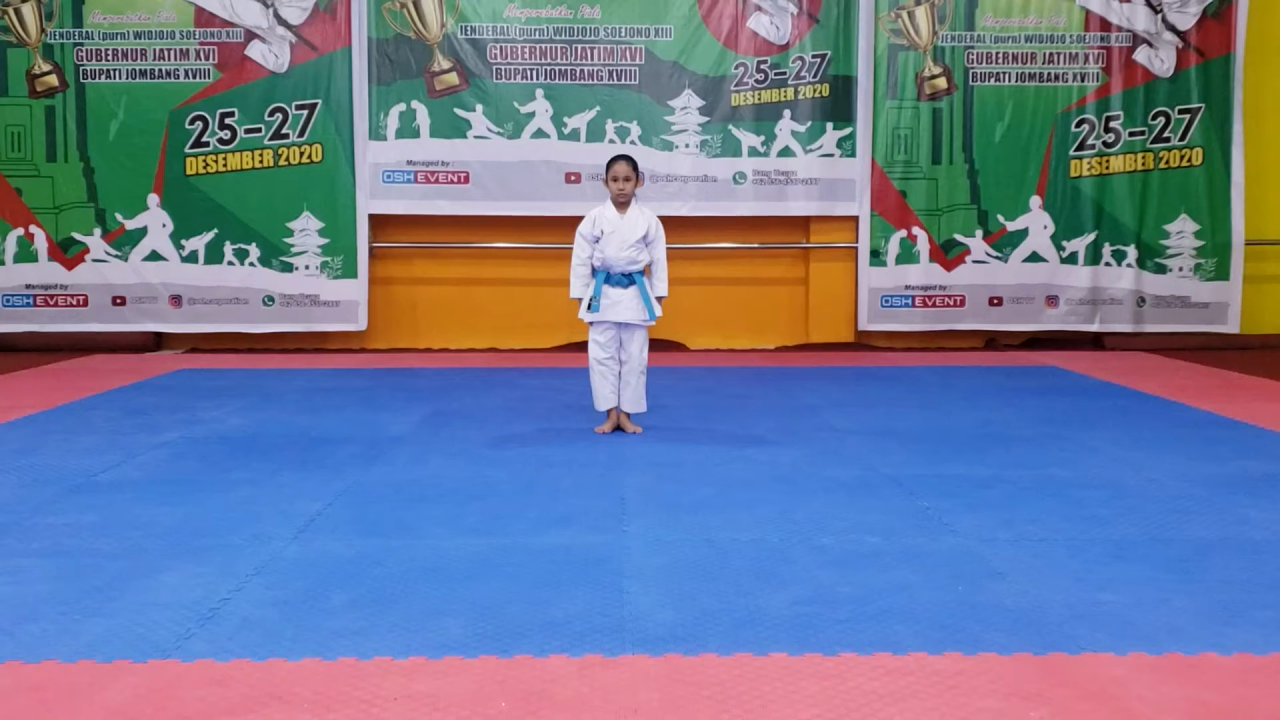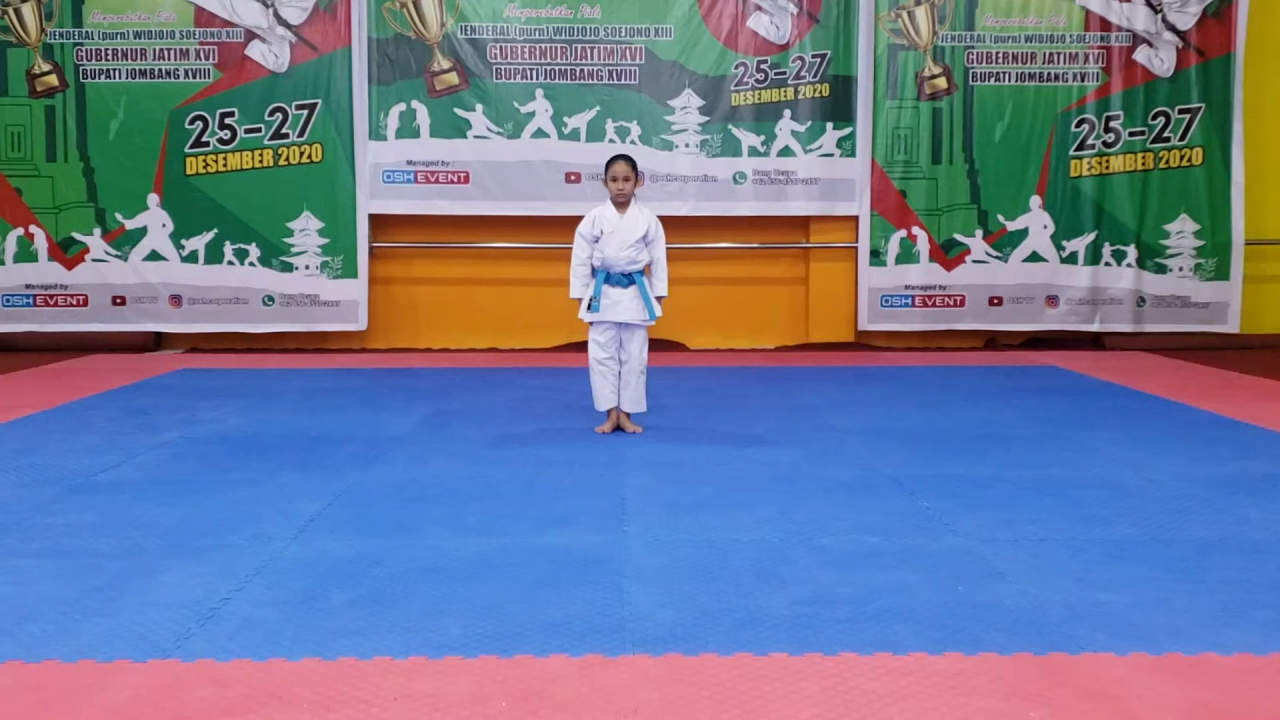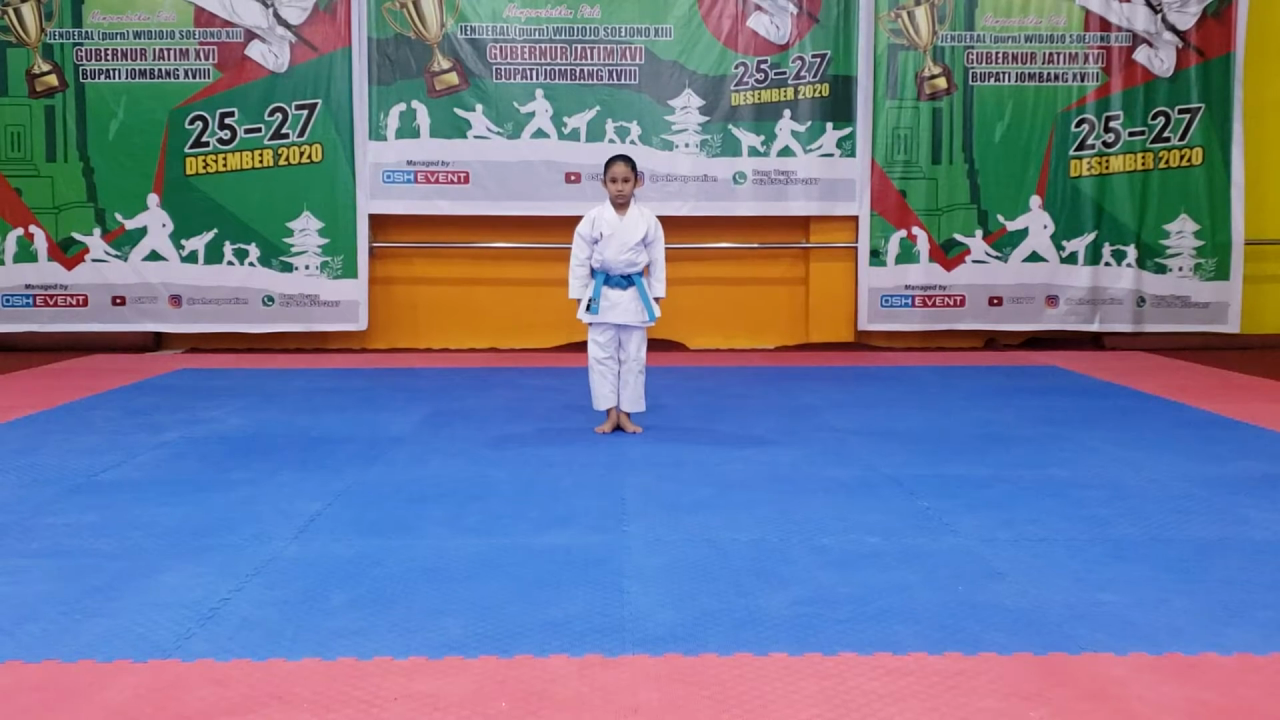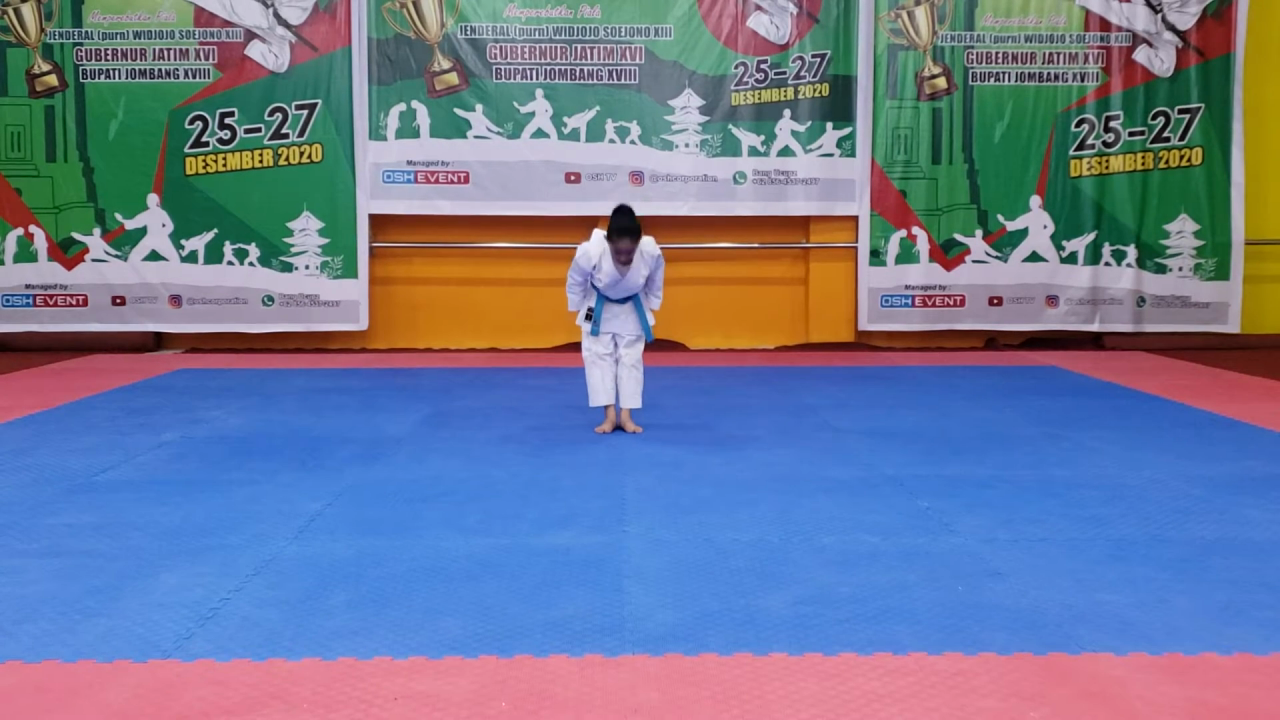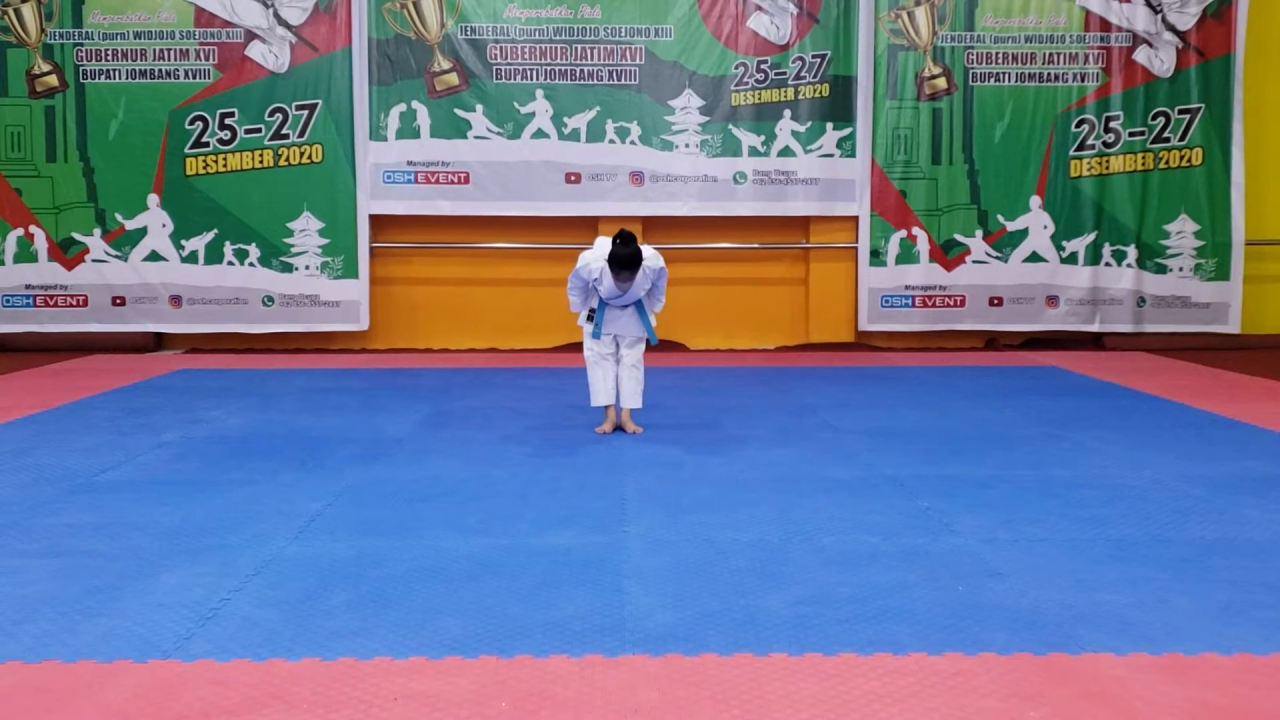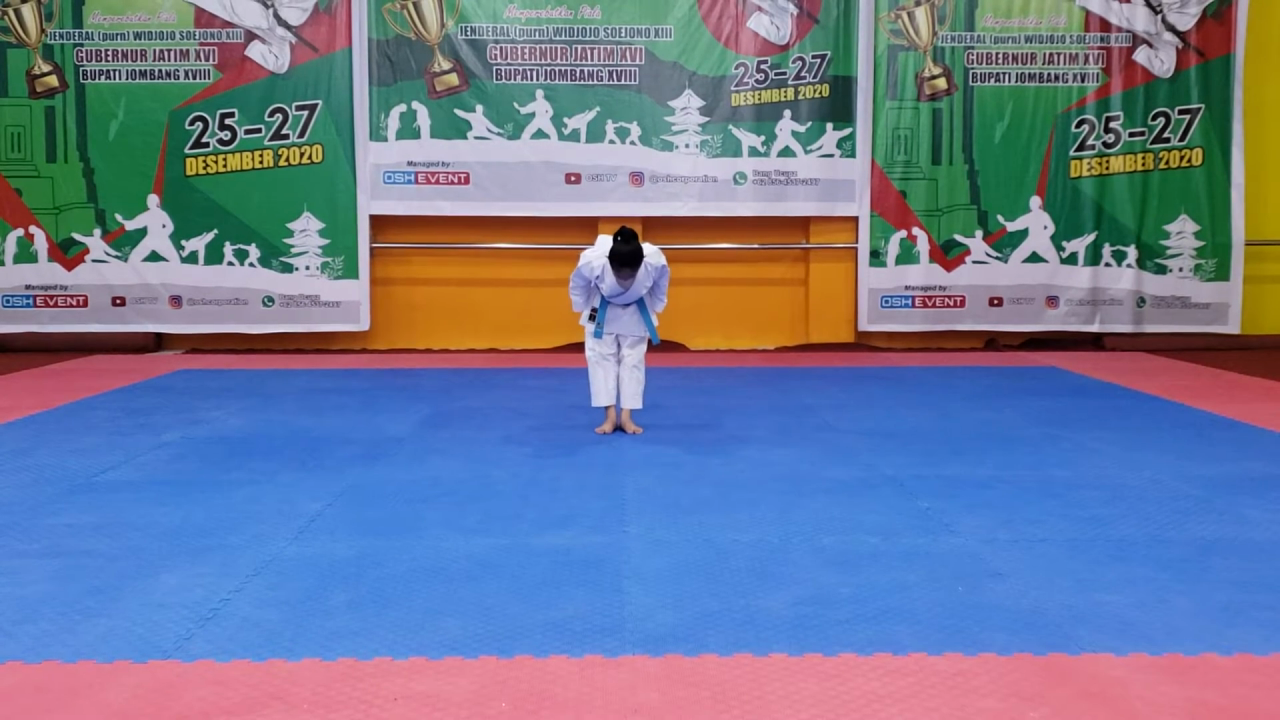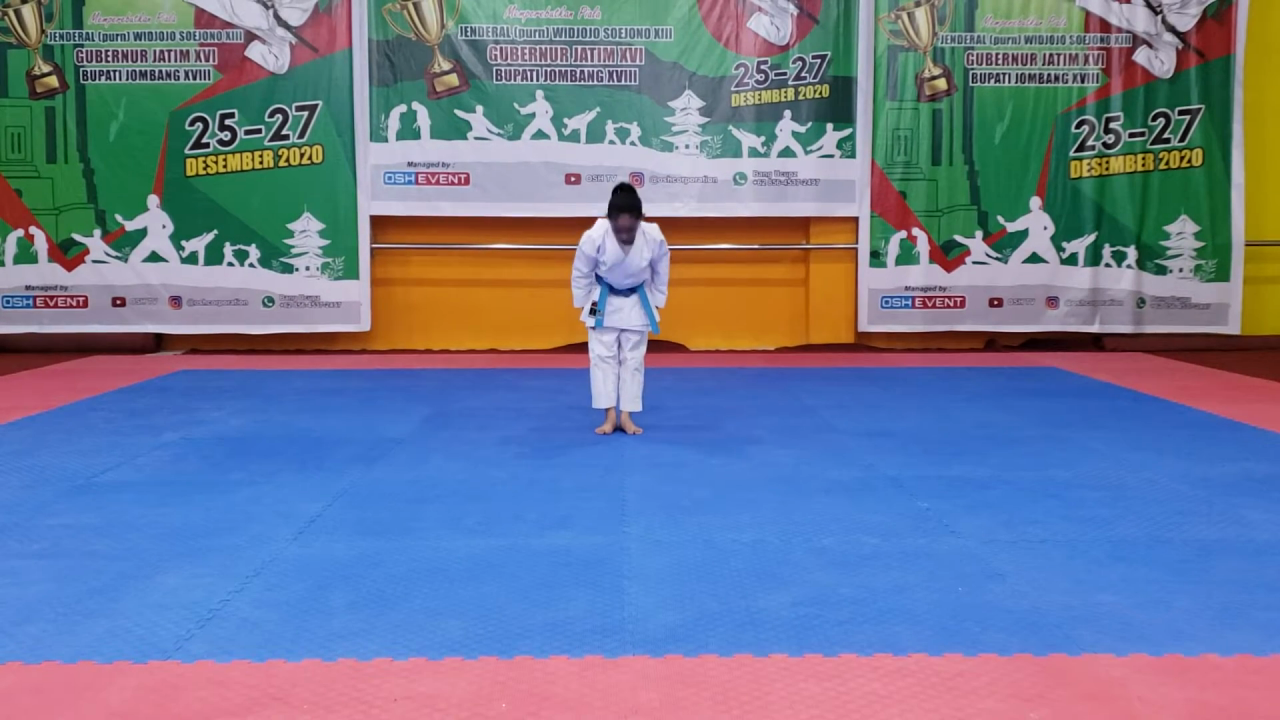
dt=0.4s
person 1, frame 1
left shoulder: (649, 220)
right shoulder: (593, 219)
left elbow: (658, 261)
right elbow: (581, 261)
left wrist: (657, 299)
right wrist: (583, 300)
left hip: (636, 295)
right hip: (602, 294)
left knee: (635, 357)
right knee: (602, 355)
left ankle: (626, 414)
right ankle: (610, 414)
person 1, frame 2
left shoulder: (648, 220)
right shoulder: (593, 219)
left elbow: (658, 261)
right elbow: (581, 261)
left wrist: (657, 299)
right wrist: (582, 300)
left hip: (635, 295)
right hip: (603, 295)
left knee: (634, 357)
right knee: (602, 356)
left ankle: (626, 414)
right ankle: (611, 414)
person 1, frame 3
left shoulder: (648, 220)
right shoulder: (592, 219)
left elbow: (657, 261)
right elbow: (579, 262)
left wrist: (655, 300)
right wrist: (582, 301)
left hip: (635, 295)
right hip: (601, 295)
left knee: (633, 357)
right knee: (601, 356)
left ankle: (626, 414)
right ankle: (610, 414)
person 1, frame 4
left shoulder: (651, 252)
right shoulder: (589, 252)
left elbow: (655, 285)
right elbow: (575, 283)
left wrist: (648, 310)
right wrist: (582, 312)
left hip: (633, 309)
right hip: (599, 309)
left knee: (630, 358)
right knee: (598, 356)
left ankle: (626, 415)
right ankle: (609, 415)
person 1, frame 5
left shoulder: (654, 264)
right shoulder: (590, 264)
left elbow: (658, 289)
right elbow: (575, 286)
left wrist: (650, 312)
right wrist: (585, 311)
left hip: (634, 312)
right hip: (600, 312)
left knee: (632, 358)
right knee: (600, 357)
left ankle: (626, 416)
right ankle: (610, 415)
person 1, frame 6
left shoulder: (655, 262)
right shoulder: (592, 262)
left elbow: (660, 286)
right elbow: (578, 285)
left wrist: (652, 311)
right wrist: (587, 310)
left hip: (636, 312)
right hip: (602, 311)
left knee: (633, 359)
right knee: (601, 358)
left ankle: (626, 416)
right ankle: (610, 416)
person 1, frame 7
left shoulder: (654, 237)
right shoulder: (594, 238)
left elbow: (660, 274)
right elbow: (581, 275)
left wrist: (654, 305)
right wrist: (585, 307)
left hip: (636, 304)
right hip: (603, 303)
left knee: (633, 359)
right knee: (603, 357)
left ankle: (626, 415)
right ankle: (609, 415)
